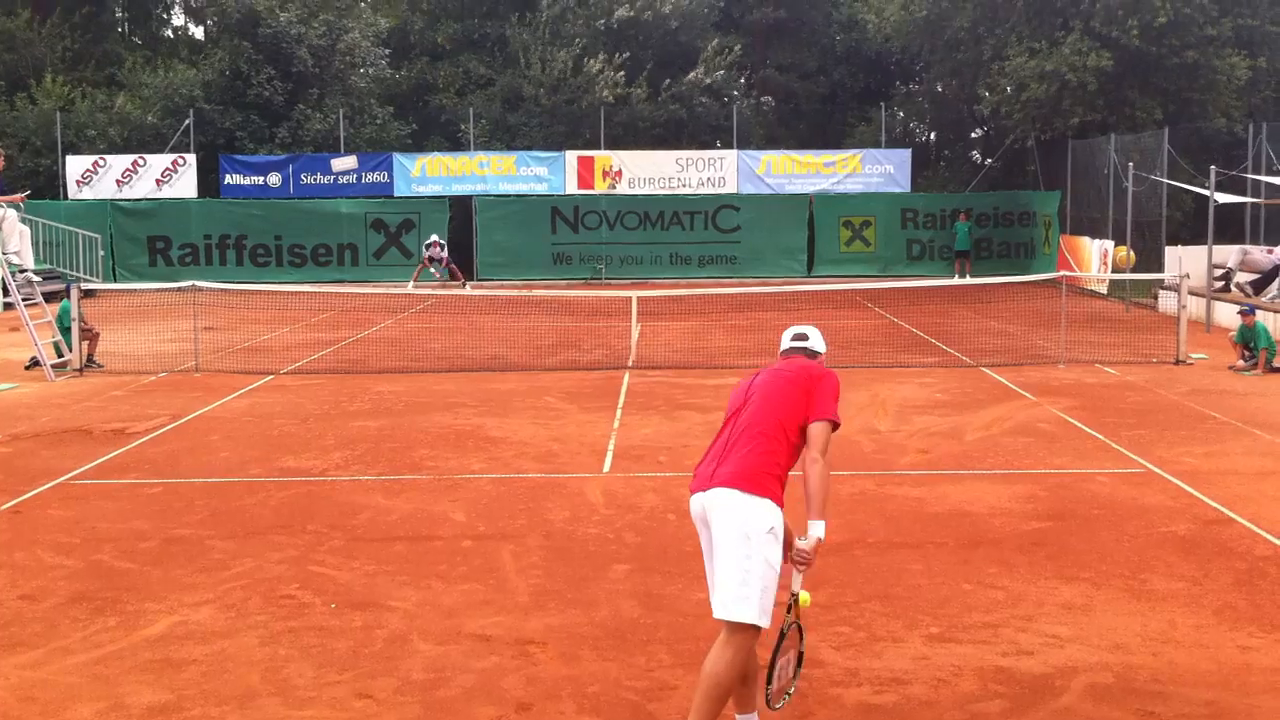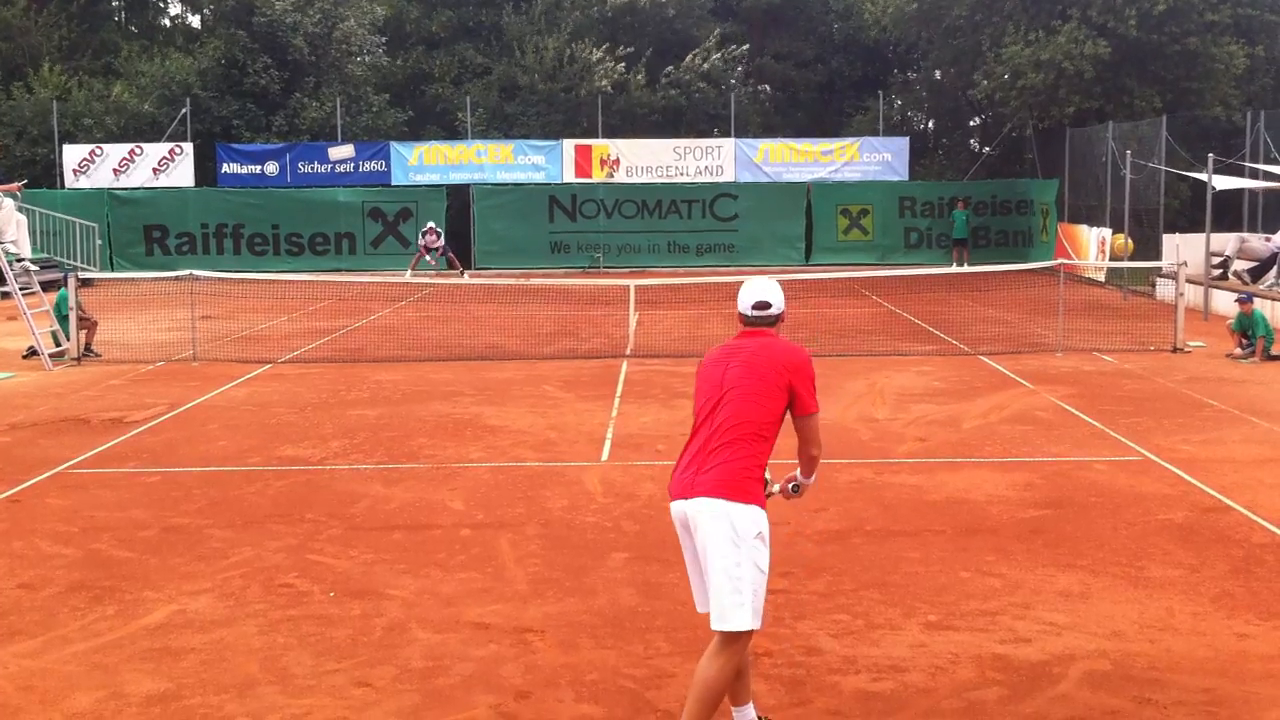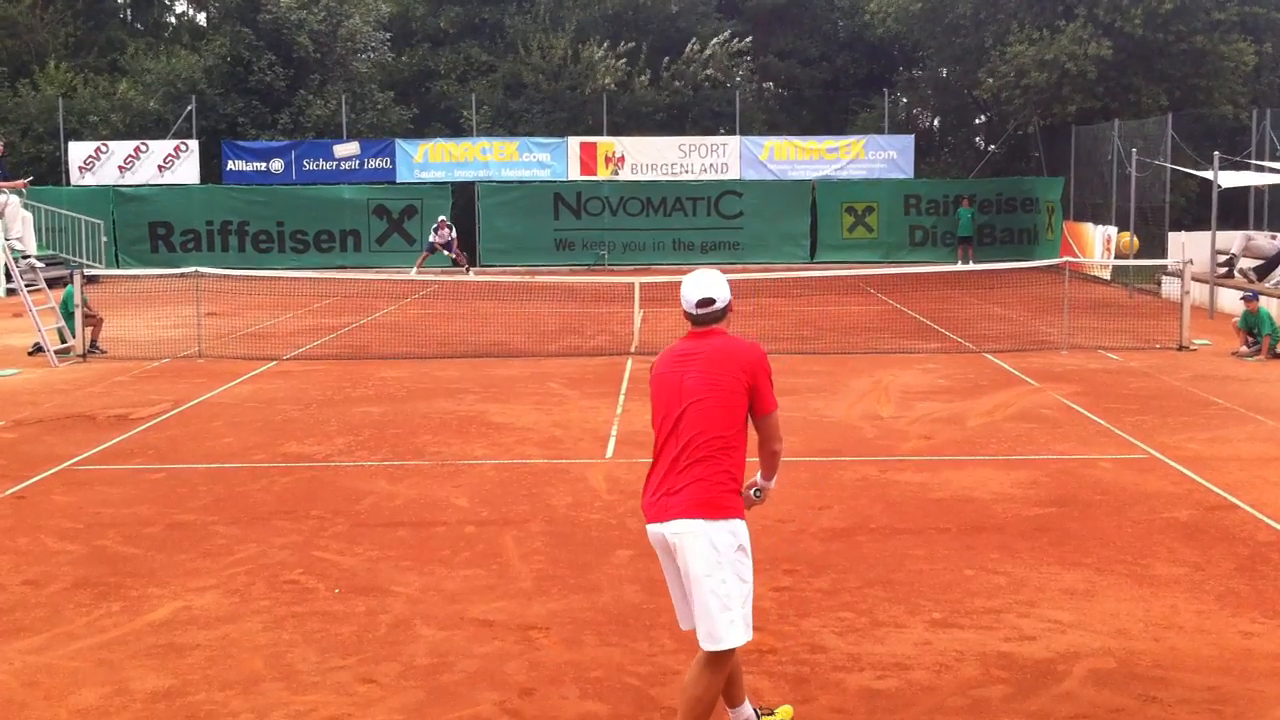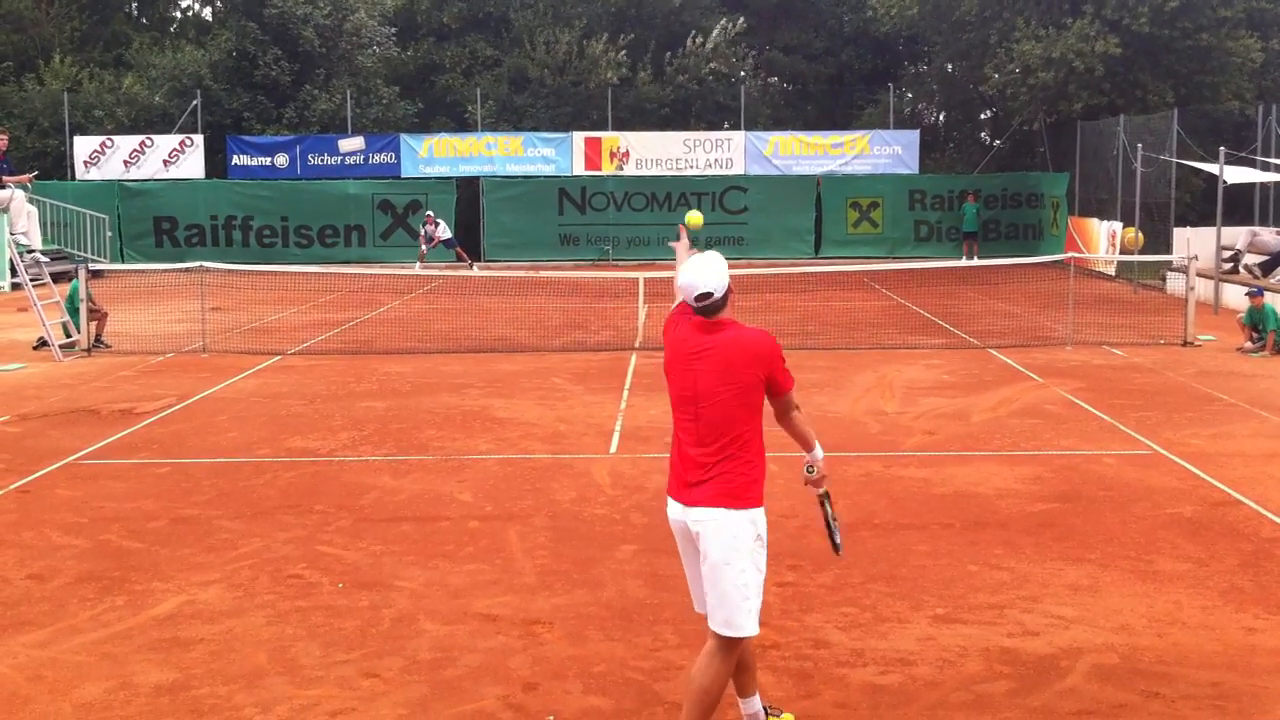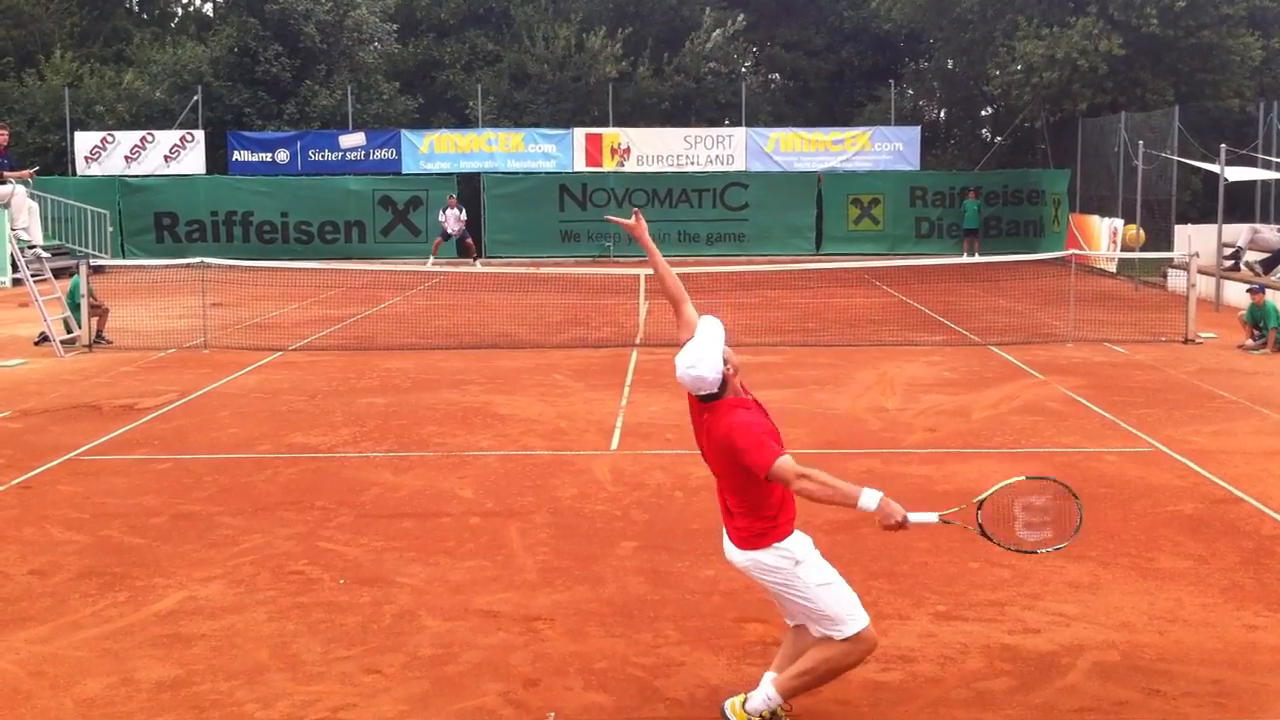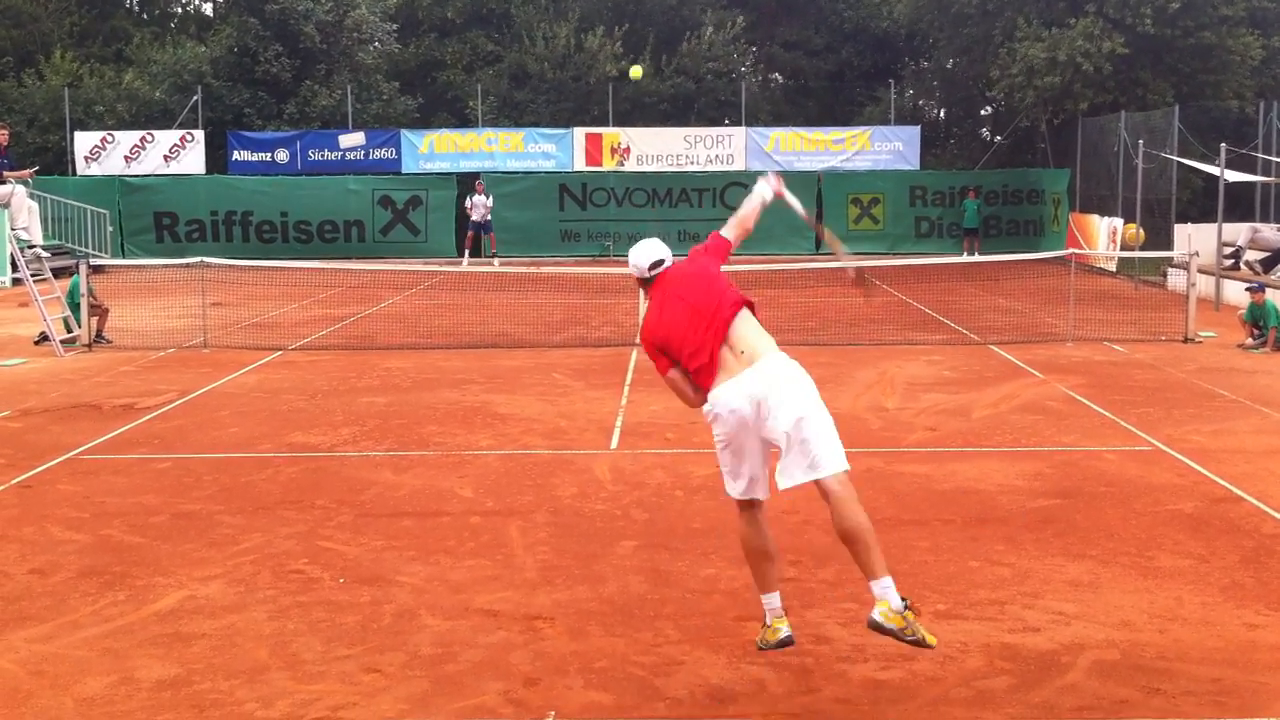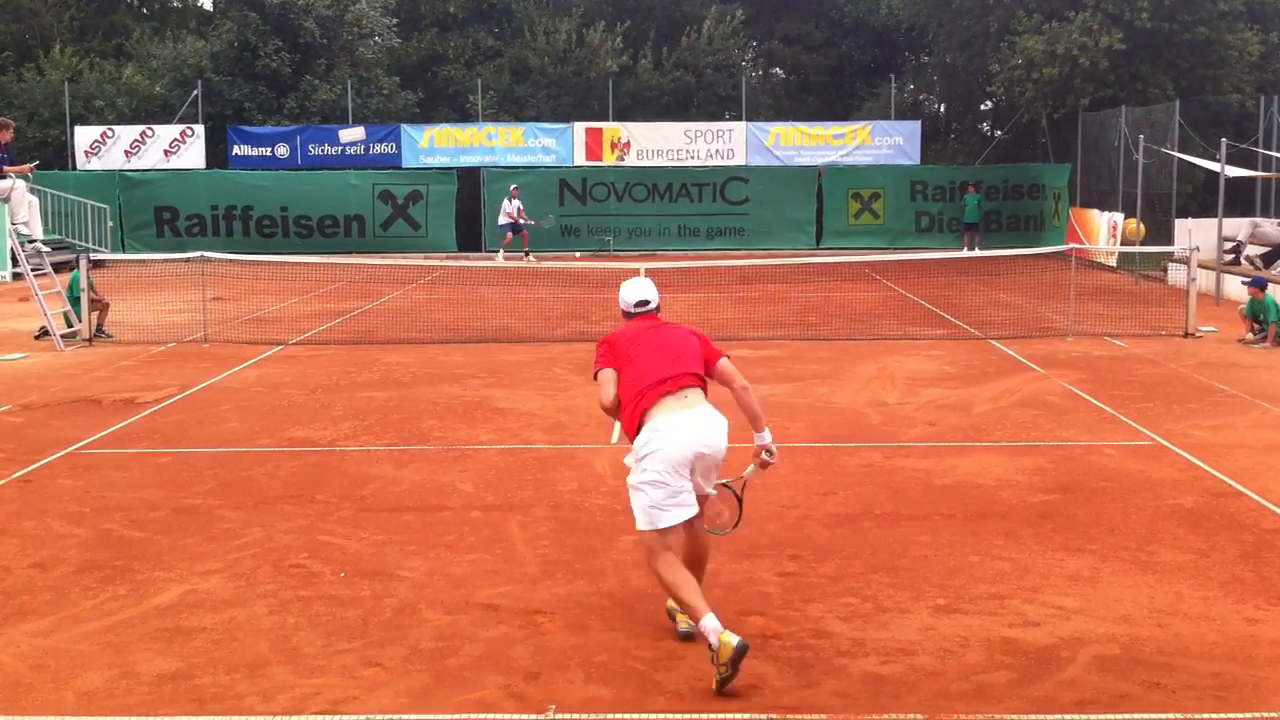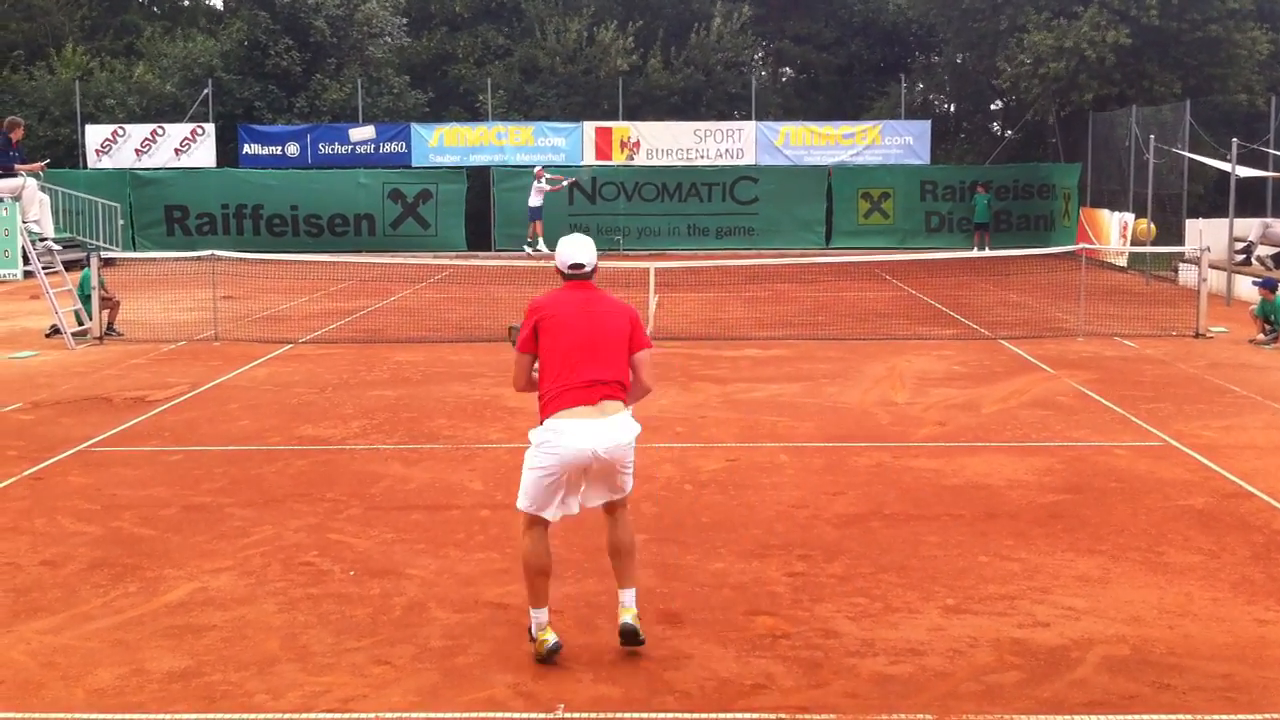
dt=0.5s
person 1, frame 1
left shoulder: (753, 379)
right shoulder: (822, 377)
right elbow: (814, 457)
left wrist: (781, 533)
right wrist: (815, 530)
left hip: (706, 493)
right hip: (746, 499)
left knee: (742, 622)
right knee: (739, 629)
person 1, frame 2
left shoulder: (711, 358)
right shoulder: (794, 358)
right elbow: (811, 447)
right wrist: (802, 480)
left hip: (684, 495)
right hip: (730, 502)
left knee: (732, 624)
right knee: (733, 633)
person 1, frame 3
left shoulder: (663, 362)
right shoulder: (748, 355)
right elbow: (772, 443)
right wrist: (765, 483)
left hip: (660, 514)
right hip: (708, 517)
left knee: (720, 631)
right knee: (720, 643)
person 1, frame 4
left shoulder: (675, 331)
right shoulder: (759, 346)
left elbow: (683, 286)
right elbow: (788, 411)
left wrist: (683, 247)
right wrist: (815, 453)
left hip: (683, 503)
right hip: (730, 509)
left knee: (736, 622)
right knee: (728, 636)
person 1, frame 5
left shoulder: (705, 387)
right shoulder: (735, 424)
left elbow: (681, 304)
right elbow: (796, 478)
left wrist: (646, 241)
right wrist: (871, 500)
left hip: (754, 538)
right hip: (770, 548)
left knee: (812, 625)
right knee: (858, 639)
person 1, frame 6
left shoulder: (651, 329)
right shoulder: (694, 268)
left elbow: (689, 397)
right elbow: (738, 224)
right wrist: (765, 190)
left hip: (727, 403)
right hip: (772, 379)
left knee: (748, 509)
right knee: (838, 493)
left ankle: (775, 621)
right ankle: (888, 604)
person 1, frame 7
left shoulder: (613, 341)
right shoulder: (691, 334)
left elbow: (607, 400)
right elbow: (741, 386)
left wrist: (631, 426)
right wrist: (764, 436)
left hip: (659, 442)
right hip: (710, 429)
left knee: (664, 559)
right knee: (690, 518)
left ankle: (723, 640)
right ankle: (688, 613)
person 1, frame 8
left shoulder: (540, 307)
right shoulder: (624, 311)
left elbow: (520, 382)
right elbow: (645, 383)
left hip: (561, 433)
right hip: (615, 428)
left knee: (534, 527)
right knee: (616, 512)
left ankle: (542, 630)
right ankle: (628, 613)
